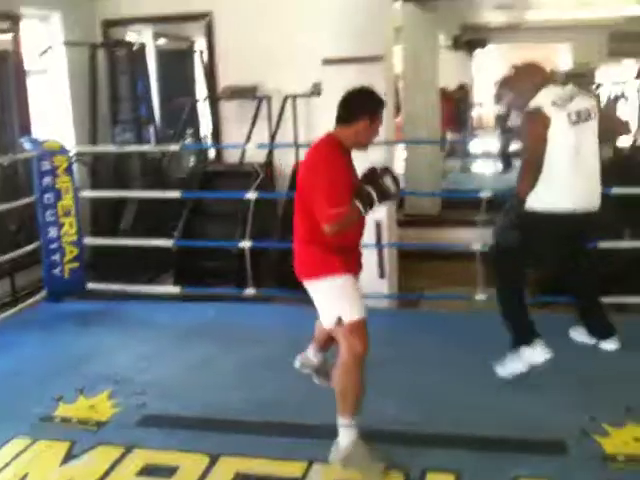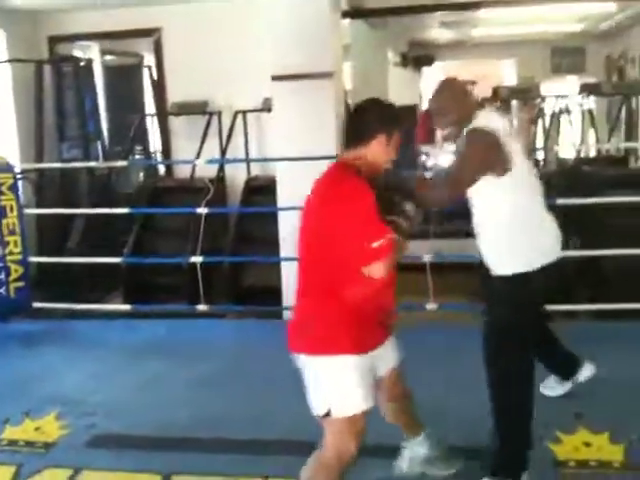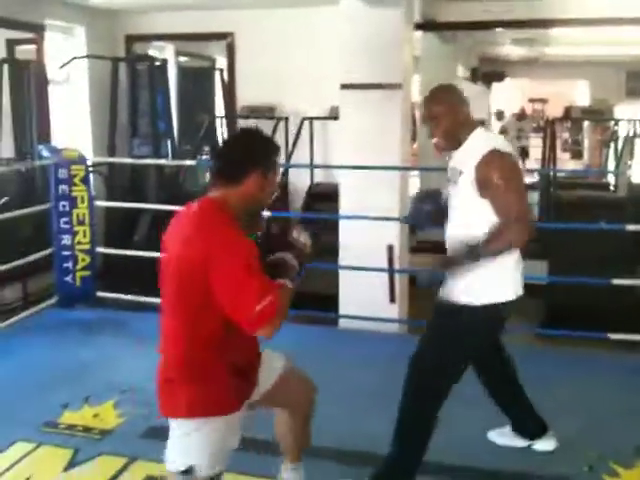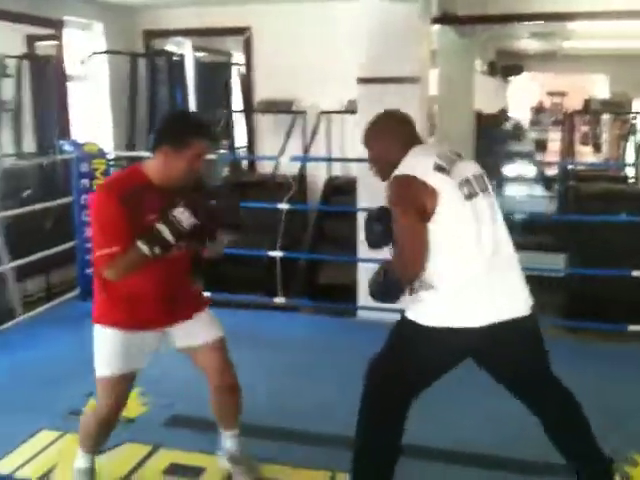
dt=1s
person 1, frame 1
left shoulder: (335, 152)
right shoulder: (327, 158)
right elbow: (332, 222)
left wrist: (367, 187)
right wrist: (370, 196)
left hip: (338, 258)
right hip: (325, 263)
left knee: (337, 322)
right knee: (355, 345)
left ankle: (310, 359)
right ankle: (346, 442)
person 1, frame 2
left shoulder: (342, 181)
right shoulder: (348, 190)
right elbow: (379, 266)
left wrist: (389, 225)
right wrist: (402, 226)
left hip: (362, 323)
right hip: (329, 337)
left knee: (393, 388)
right knee: (343, 443)
person 1, frame 3
left shoulder: (188, 218)
right shoulder: (220, 238)
right elbow: (266, 321)
right wrist: (284, 263)
left hip: (236, 360)
right hip: (201, 387)
left knee: (300, 392)
person 1, frame 4
left shoulder: (186, 189)
right shoulder: (114, 193)
left elbow: (201, 246)
right elbow: (110, 269)
left wrist: (214, 225)
right wrist: (165, 234)
left hip: (181, 303)
right hip: (122, 313)
left knee: (223, 377)
right knee: (110, 403)
left ankle: (232, 449)
person 2, frame 1
left shoulder: (535, 113)
right shoulder: (585, 99)
left elbow: (532, 166)
left wrist: (512, 211)
left hip: (549, 207)
right hip: (586, 202)
left knee: (505, 261)
right knee: (575, 262)
left ankle: (526, 344)
right ankle: (602, 331)
person 2, frame 2
left shoulder: (481, 136)
right shoulder: (483, 135)
left elbow: (448, 190)
left hip: (523, 257)
right hip: (516, 254)
left knee: (504, 354)
right knee: (523, 323)
right ankle: (570, 368)
person 2, frame 3
left shoulder: (490, 158)
right shoulder: (471, 151)
left elbow: (518, 227)
left wrist: (465, 256)
right wrist: (439, 209)
left hip: (478, 292)
right hip: (491, 286)
left knee: (425, 376)
right knee: (487, 355)
right ankle: (533, 431)
person 2, frame 4
left shoulder: (405, 182)
right shoulder: (463, 165)
left elbow: (410, 269)
left wrist: (383, 282)
right wrist: (396, 226)
left hip: (447, 314)
right hip: (509, 306)
left knee: (383, 390)
right knee: (542, 387)
